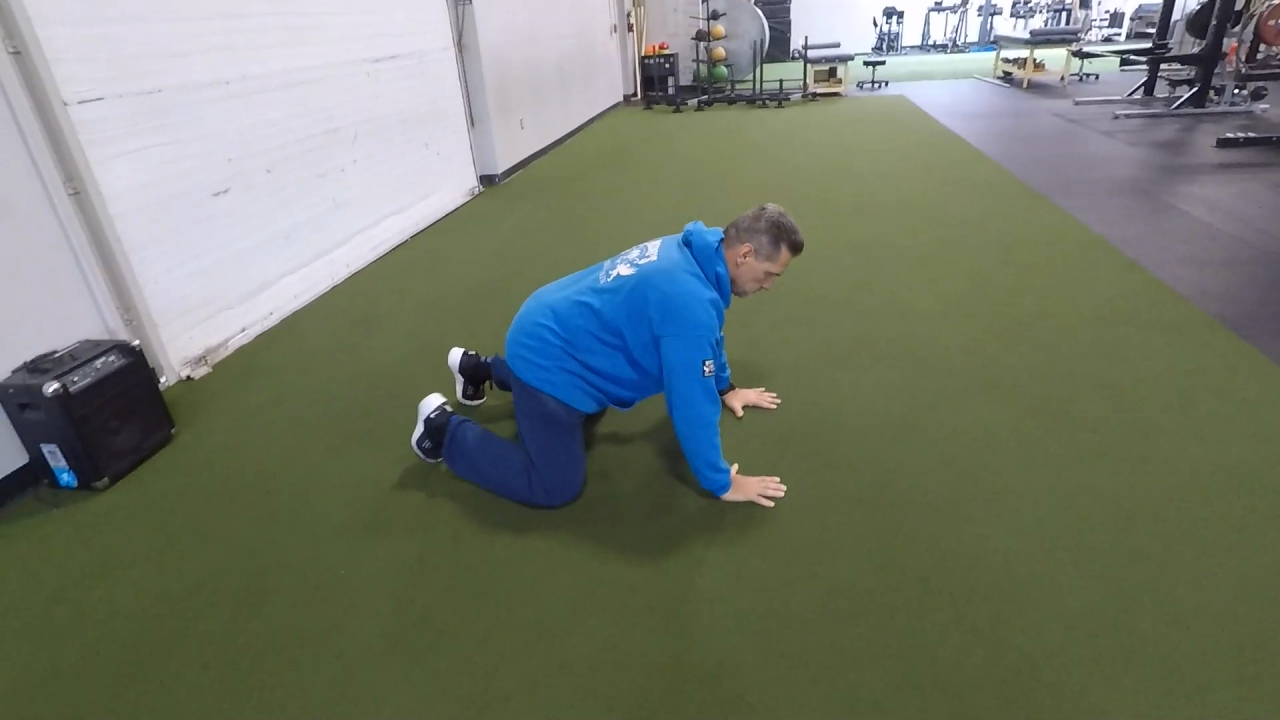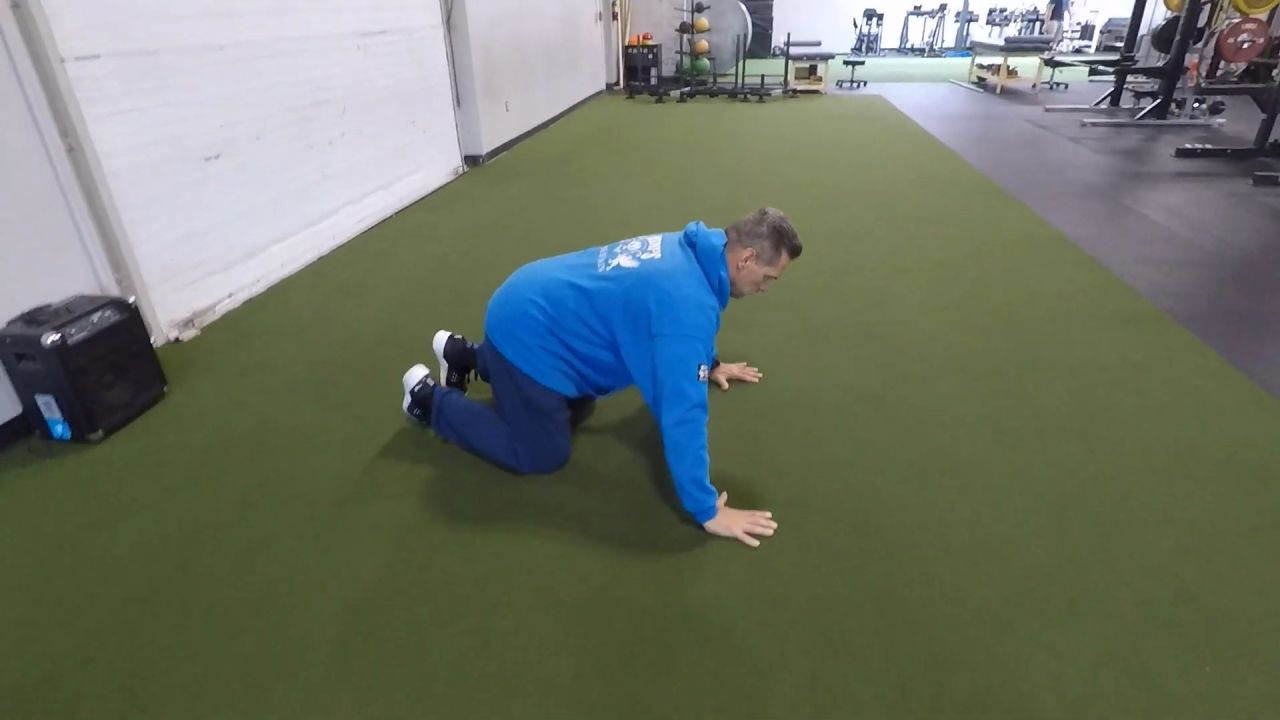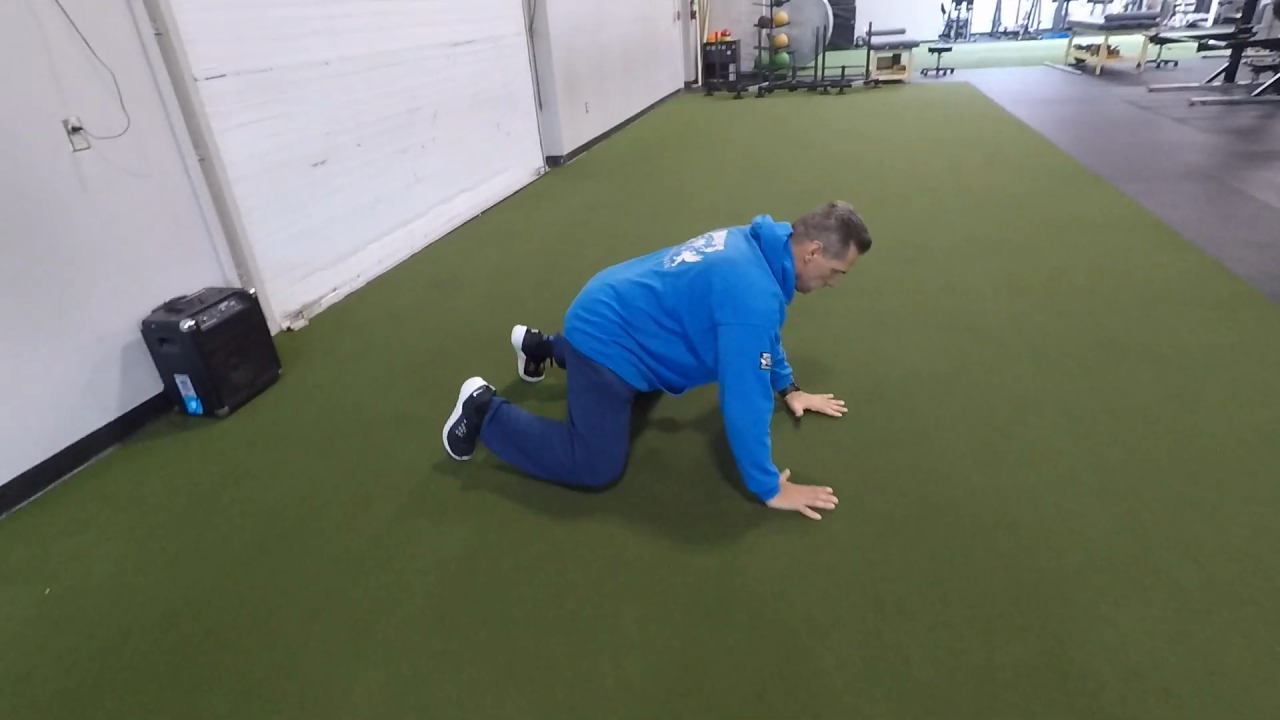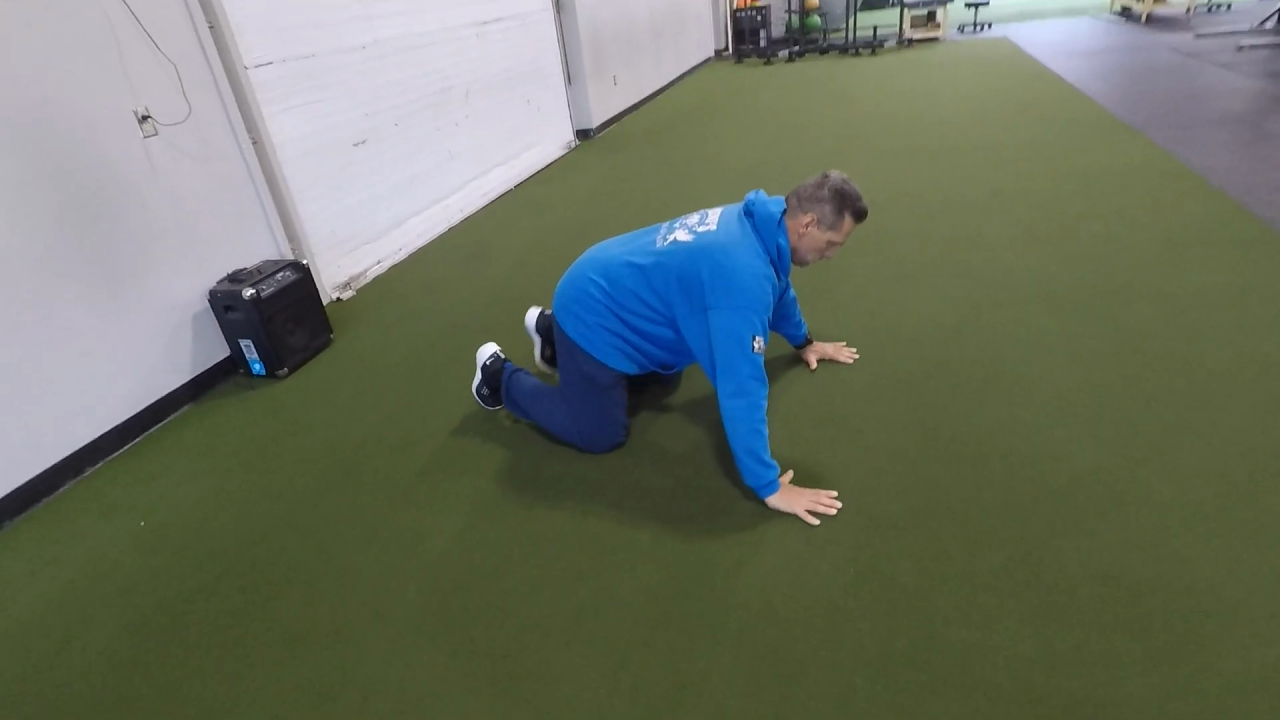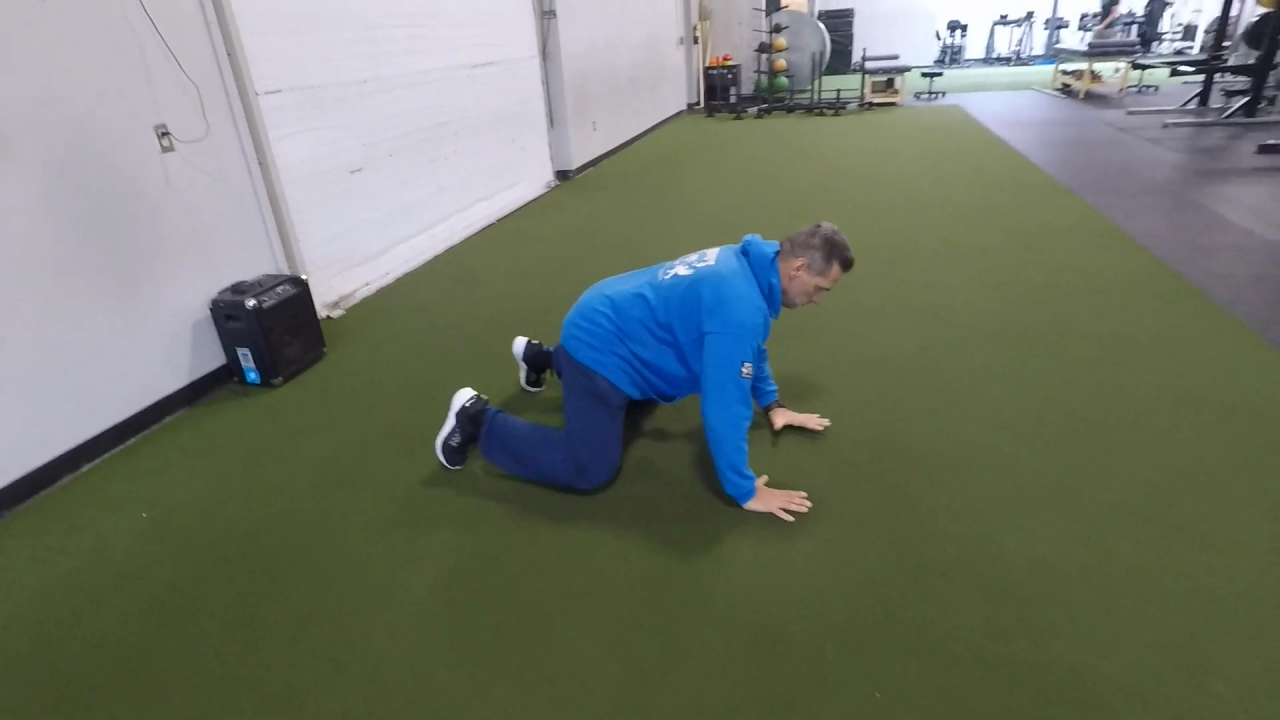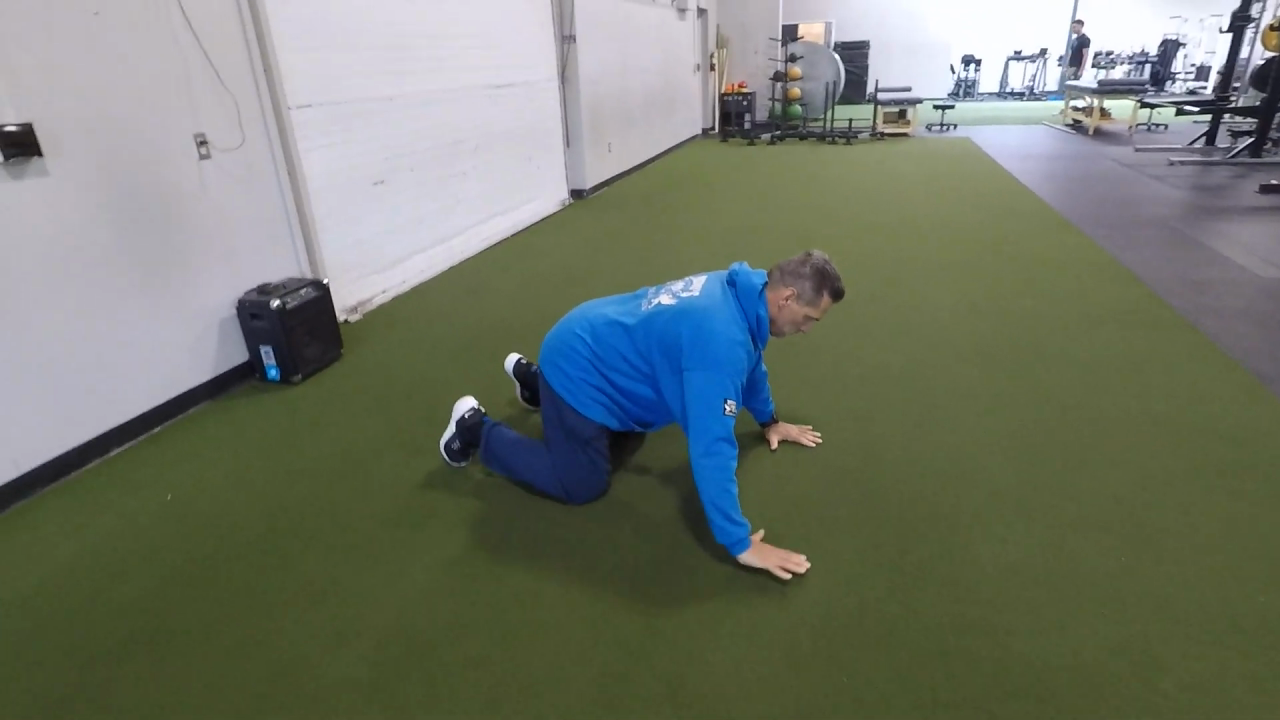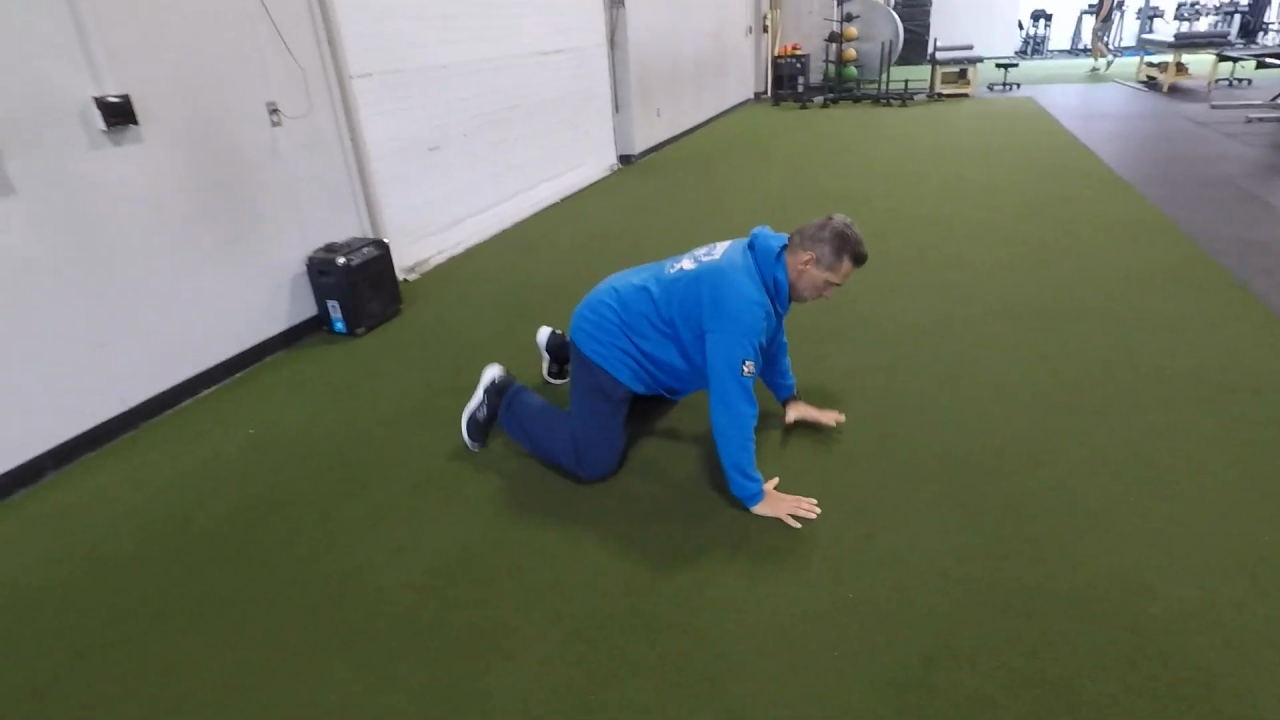
dt=0.7s
person 1, frame 1
left shoulder: (696, 252)
right shoulder: (690, 302)
right elbow: (693, 403)
left wrist: (725, 387)
right wrist: (721, 482)
left hip: (547, 331)
right hip: (547, 361)
left knee: (586, 412)
right knee: (555, 487)
left ankle: (480, 368)
right ankle: (445, 430)
person 1, frame 2
left shoulder: (690, 250)
right shoulder: (690, 303)
right elbow: (683, 413)
left wrist: (708, 363)
right wrist: (706, 510)
left hip: (528, 301)
right hip: (528, 333)
left knee: (576, 406)
right knee: (543, 455)
left ankle: (467, 356)
right ankle: (430, 399)
person 1, frame 3
left shoulder: (759, 244)
right shoulder: (755, 295)
right elbow: (747, 401)
left wrist: (788, 388)
right wrist: (769, 488)
left hip: (609, 314)
right hip: (606, 339)
left knee: (642, 398)
right knee: (594, 468)
left ankle: (542, 346)
right ankle: (485, 411)
person 1, frame 4
left shoulder: (757, 223)
right shoulder: (744, 273)
left elbow: (777, 289)
right elbow: (741, 389)
left wrist: (804, 342)
right wrist: (769, 486)
left hip: (606, 285)
right hip: (594, 316)
left knee: (666, 375)
right knee: (602, 435)
left ankle: (553, 328)
right ankle: (500, 375)
person 1, frame 5
left shoulder: (748, 263)
right shoulder: (741, 308)
left elbow: (751, 348)
right elbow: (726, 408)
left wrist: (772, 404)
right wrist: (745, 491)
left hip: (606, 322)
right hip: (601, 346)
left knee: (640, 402)
right knee: (589, 471)
left ankle: (542, 357)
right ankle: (478, 420)
person 1, frame 6
left shoulder: (741, 291)
right shoulder: (721, 338)
left elbow: (749, 364)
right elbow: (712, 448)
left wrist: (769, 420)
right wrist: (740, 544)
left hip: (588, 339)
right hip: (578, 370)
left knee: (627, 434)
right knee: (583, 486)
left ankle: (533, 377)
right ankle: (477, 429)
person 1, frame 7
left shoulder: (764, 260)
right shoulder: (742, 303)
left elbow: (770, 337)
right elbow: (732, 406)
left wrist: (789, 398)
right wrist: (753, 494)
left hip: (631, 320)
right hip: (608, 340)
left knee: (663, 391)
right knee: (594, 463)
left ankle: (562, 346)
right ankle: (503, 396)
